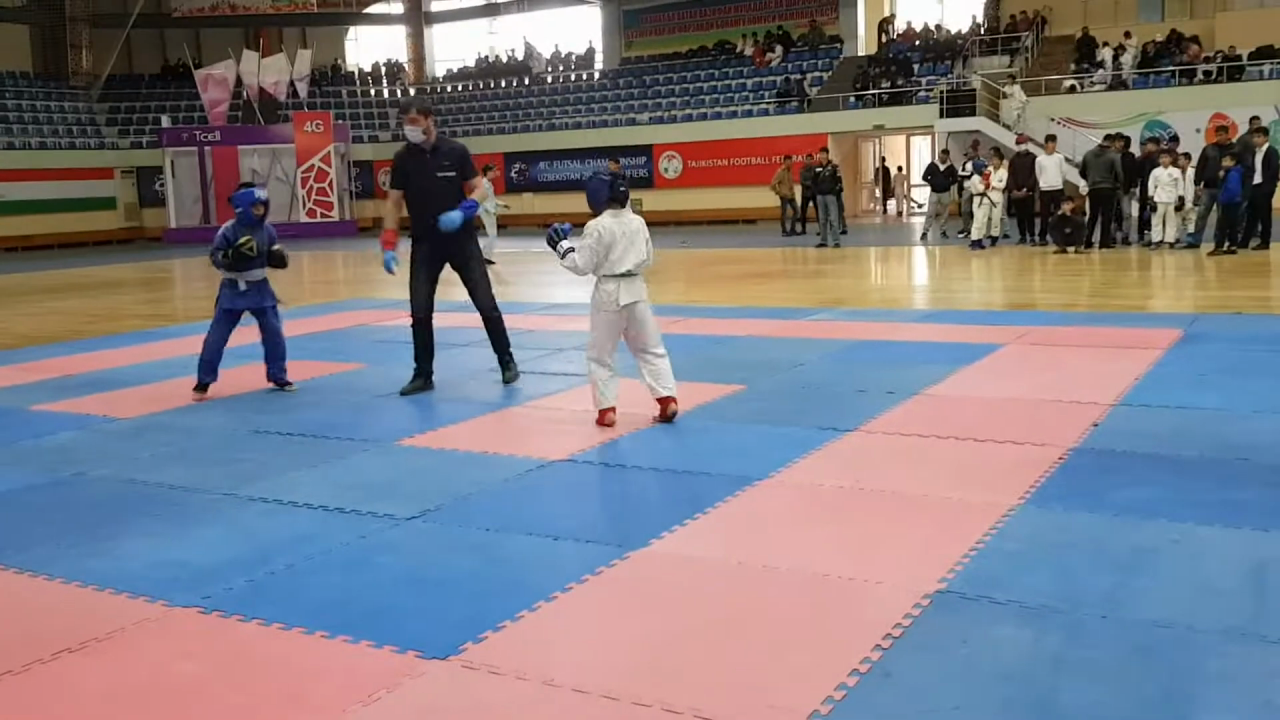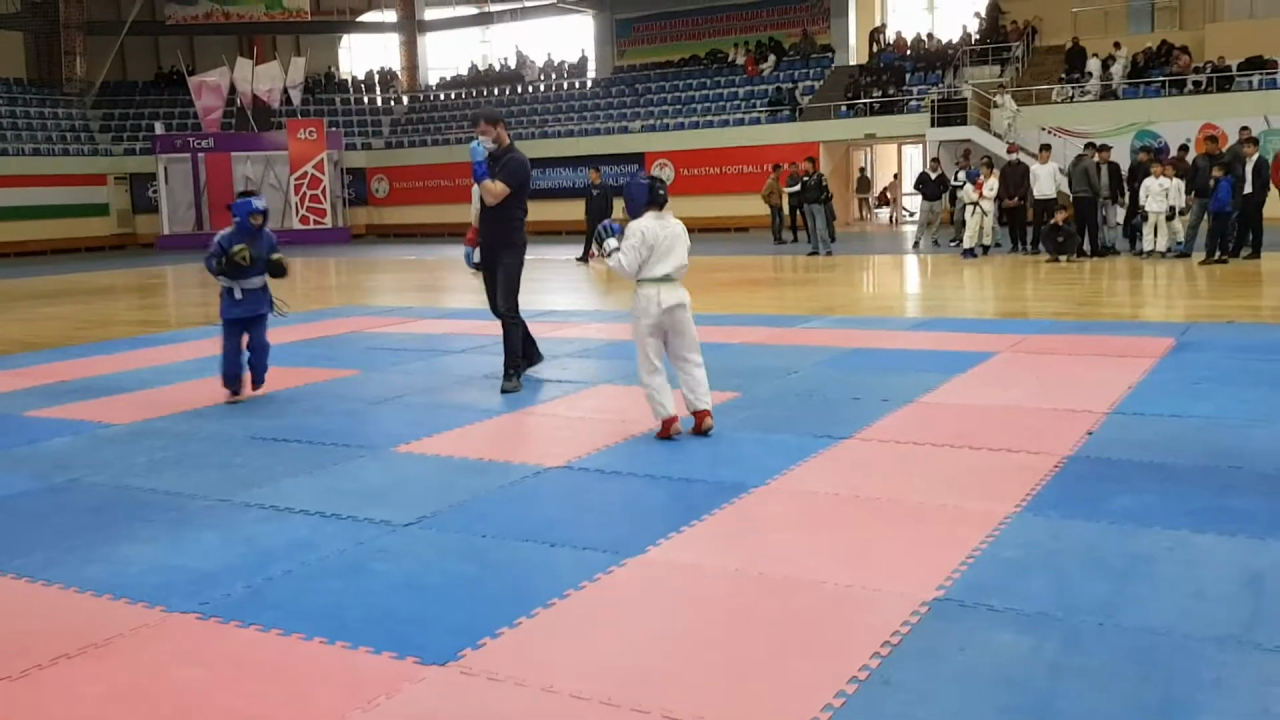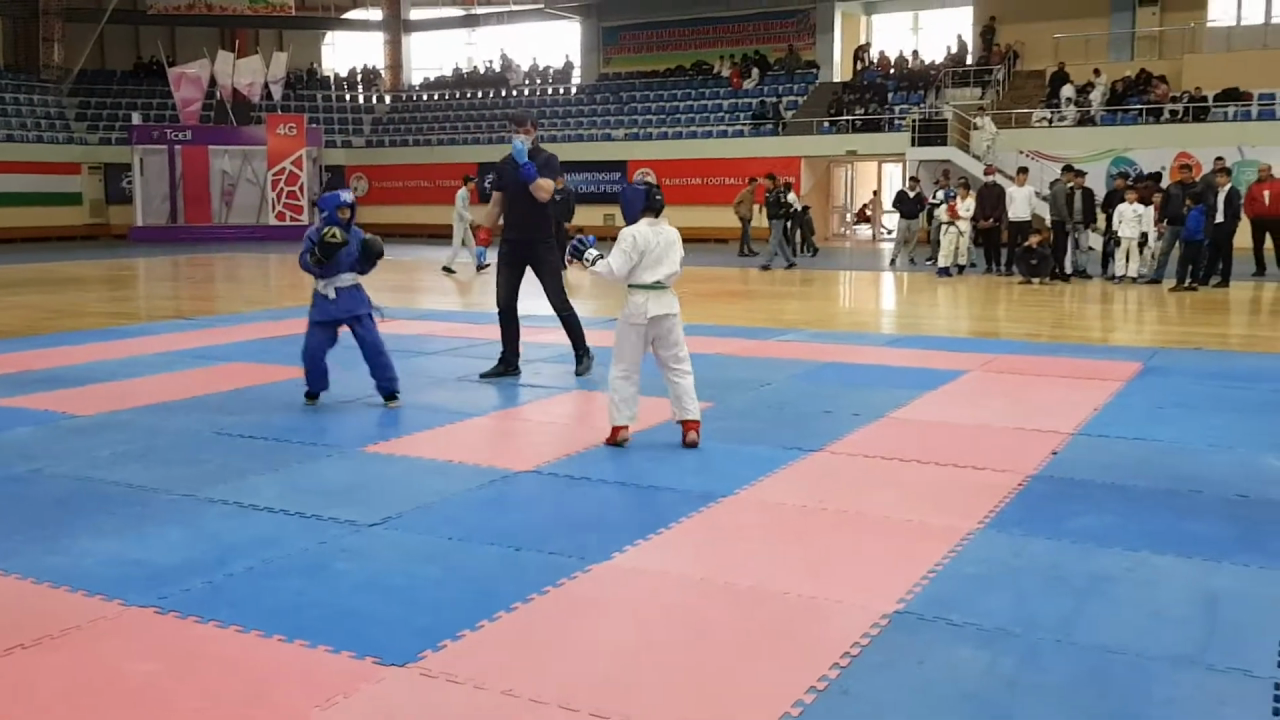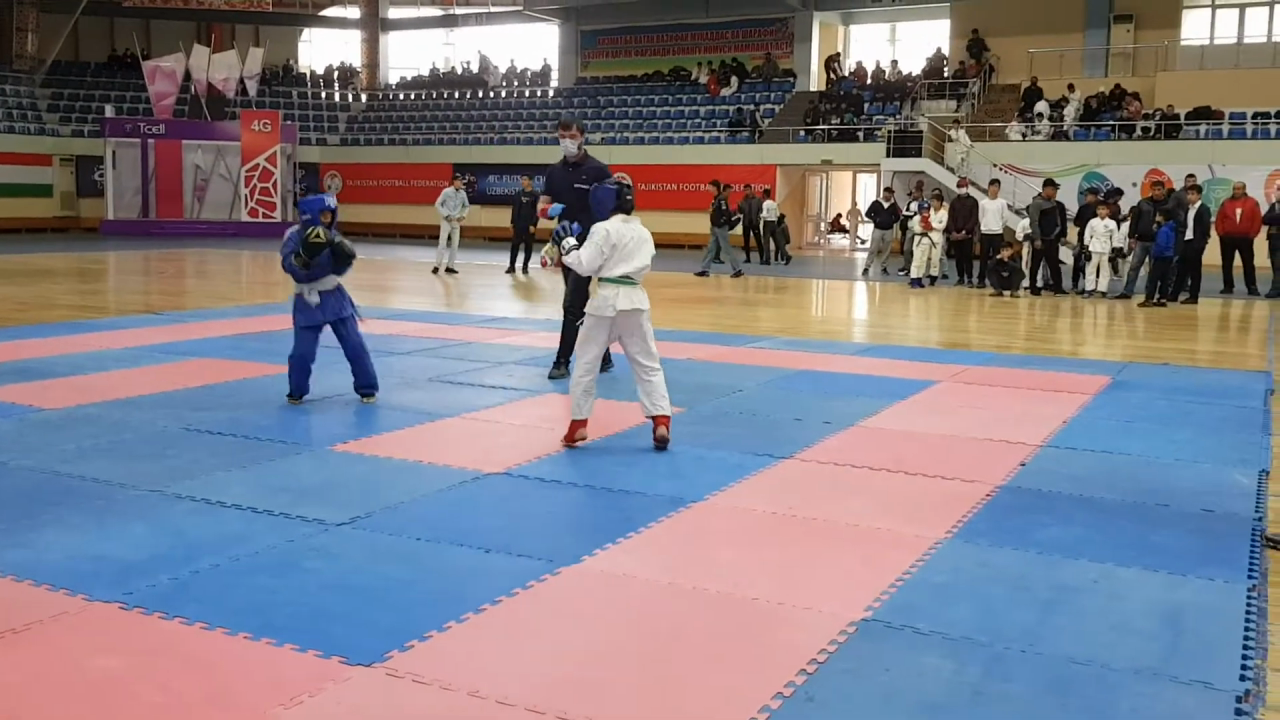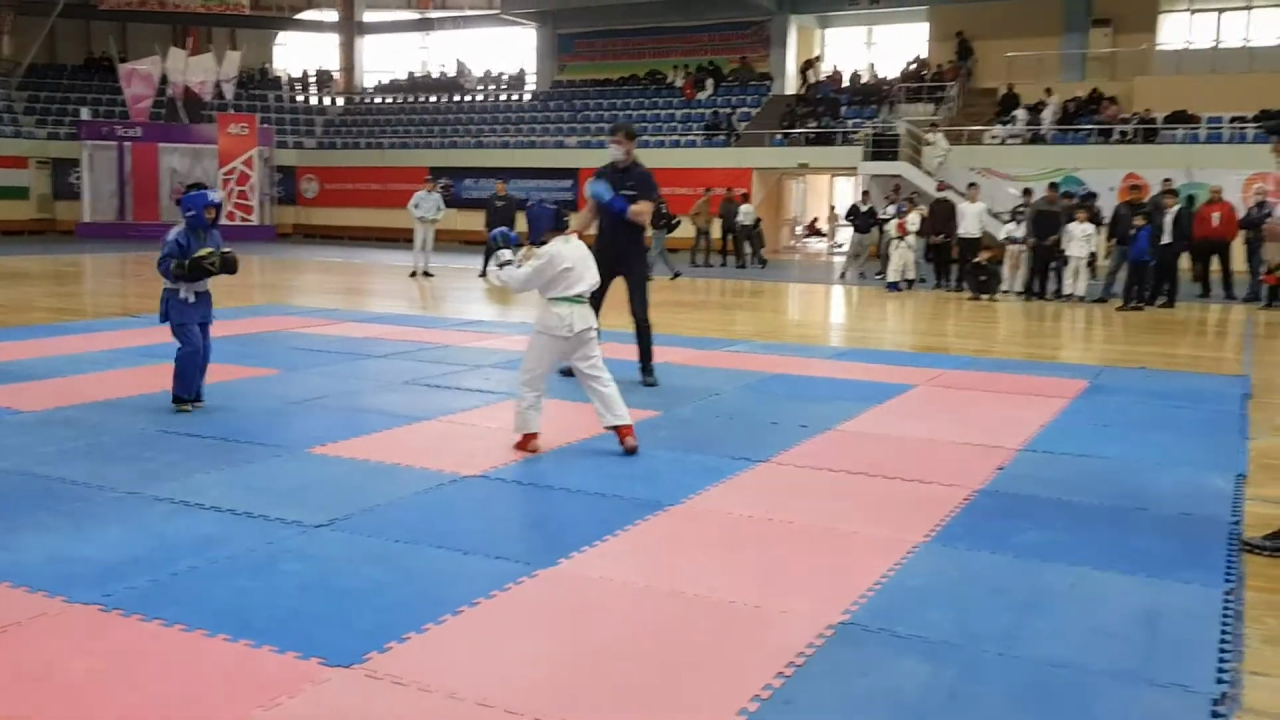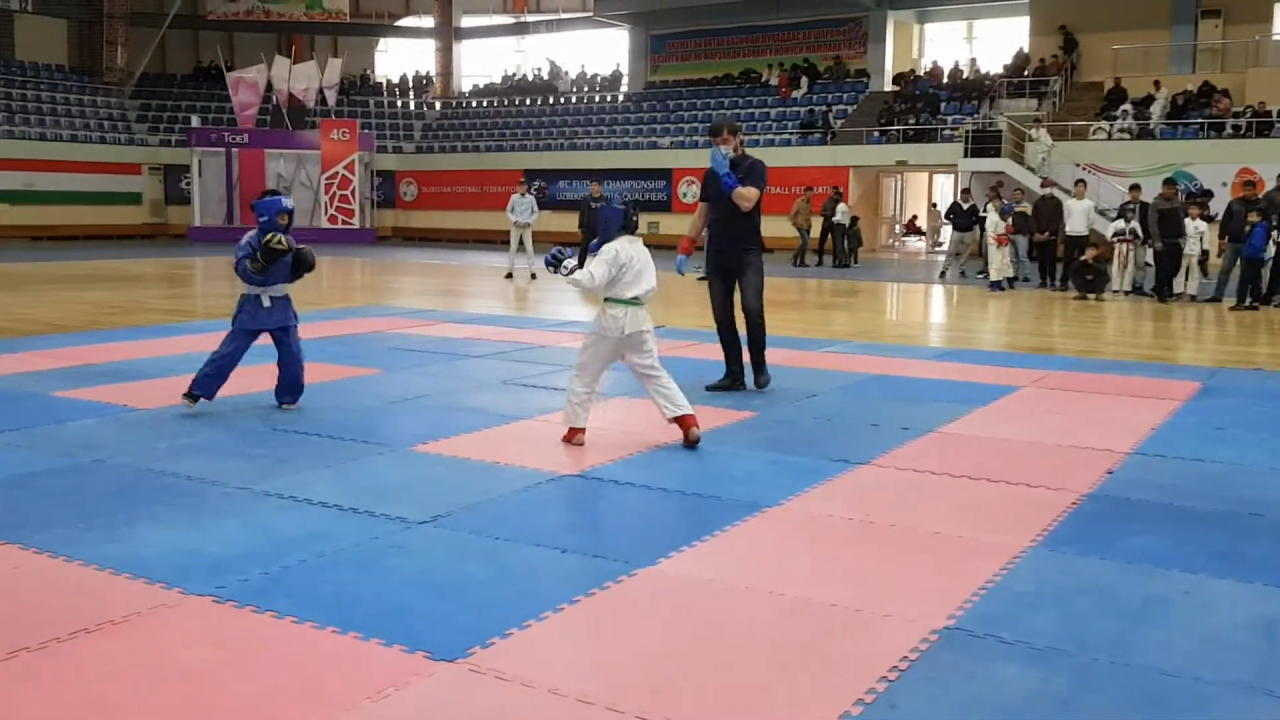
dt=0.7s
person 1, frame 1
left shoulder: (456, 151)
right shoulder: (402, 158)
left elbow: (480, 191)
right elbow: (393, 203)
left wrist: (462, 213)
right wrist: (388, 245)
left hip: (461, 240)
right hip: (424, 244)
left knee: (485, 303)
right knee: (420, 312)
left ankle: (507, 361)
right ankle: (422, 375)
person 1, frame 2
left shoulder: (516, 161)
right shoulder: (491, 159)
left elbow: (492, 197)
left wrist: (478, 164)
left hip: (509, 245)
right hip: (490, 245)
left knee: (507, 309)
right knee: (499, 309)
left ankle: (512, 372)
right ankle: (529, 353)
person 1, frame 3
left shoulder: (548, 160)
right shoulder: (505, 164)
left elbow: (543, 193)
right elbow: (496, 204)
left wrist: (524, 163)
left hip: (542, 243)
right hip: (511, 243)
left knee: (559, 302)
right knee: (505, 304)
left ankle: (583, 354)
right ankle: (509, 362)
person 1, frame 4
left shoulder: (598, 170)
right shoulder: (554, 171)
right elbow: (541, 205)
right wrist: (549, 210)
left knee: (572, 305)
right knee: (577, 307)
left ankle: (562, 361)
right ankle: (602, 356)
person 1, frame 5
left shoulder: (643, 176)
right shoulder: (603, 173)
left elbow: (643, 216)
right elbow: (590, 210)
left wrist: (612, 200)
right wrist: (572, 236)
left hip: (633, 255)
right hip: (603, 252)
left knee: (639, 314)
right knee: (588, 307)
left ankle: (647, 368)
person 1, frame 6
left shoulder: (754, 167)
right shoulder: (711, 174)
left elbow: (747, 202)
right elbow: (702, 214)
left wrist: (725, 174)
right wrist: (685, 249)
left hip: (748, 251)
right hip: (717, 254)
left knee: (752, 308)
right knee: (722, 317)
left ankle: (759, 366)
right ankle: (734, 374)
person 2, frame 1
left shoulder: (596, 227)
right shoulder: (638, 222)
left elbow: (582, 265)
right elbow: (647, 260)
left wrist: (563, 246)
left hip: (609, 295)
right hip: (636, 291)
left knee: (600, 357)
right knee: (652, 351)
left ankle: (607, 410)
right ankle: (668, 400)
person 2, frame 2
left shoulder: (638, 228)
right shoulder: (678, 226)
left elbow: (626, 267)
left wrist: (609, 246)
left hip: (649, 299)
right hip: (676, 297)
left knee: (650, 365)
right knee: (689, 359)
left ankle: (669, 419)
right ankle: (703, 414)
person 2, frame 3
left shoulder: (631, 234)
right shoulder: (673, 234)
left elbow: (614, 270)
left wrist: (589, 255)
left hip: (638, 306)
right hip: (666, 304)
left knee: (624, 369)
right knee: (678, 367)
left ankle: (621, 427)
right ankle: (690, 427)
person 2, frame 4
left shoulder: (604, 230)
right shoulder: (643, 232)
left elbow: (584, 266)
left wrist: (567, 245)
left hip: (607, 300)
right hip: (636, 300)
left knee: (587, 362)
right knee: (647, 363)
left ankle: (578, 424)
right ankle: (661, 422)
person 2, frame 5
left shoulder: (548, 253)
right shoulder: (581, 248)
left elbow: (519, 281)
left wrist: (504, 257)
left hip: (556, 318)
right hip: (583, 317)
left knee: (532, 377)
right knee: (598, 376)
left ankle: (529, 436)
right ankle: (625, 433)
person 2, frame 6
left shoulder: (611, 250)
right shoulder: (643, 252)
left elbow: (592, 282)
left wrist: (568, 267)
left hip: (613, 318)
right hip: (638, 318)
left knee: (584, 373)
right knee: (654, 374)
left ankle: (576, 429)
right ankle: (689, 423)
person 3, frame 1
left shoulder: (267, 230)
right shoulder: (229, 231)
left elbow: (271, 257)
right elbow: (215, 258)
left wrist: (277, 257)
right wrist: (233, 256)
left hip: (259, 288)
right hip: (233, 290)
left knee: (273, 333)
right knee: (217, 336)
left ankle: (278, 377)
right ankle: (203, 381)
person 3, frame 2
left shoulder: (267, 236)
right shoulder: (226, 237)
left elbow: (274, 263)
right elbow: (210, 262)
left wrist: (278, 266)
right wrist: (227, 263)
left hip: (258, 295)
right hip: (233, 297)
left knee: (259, 342)
right knee: (232, 343)
left ankle: (257, 378)
right ankle: (233, 386)
person 3, frame 3
left shoulder: (355, 233)
right shoulder: (314, 234)
left elbow: (363, 268)
right elbow: (307, 264)
left wrist: (372, 256)
right wrist: (320, 252)
left hip: (354, 295)
right hip: (326, 298)
left knee: (372, 343)
right knee: (314, 347)
left ankle: (389, 390)
right ankle: (315, 388)
person 3, frame 4
left shoulder: (331, 235)
right shoulder: (294, 236)
left elbow: (338, 269)
right elbow: (290, 267)
left wrist: (344, 257)
right wrist: (307, 253)
left hip: (335, 296)
right hip: (309, 302)
left knee: (354, 343)
right knee: (303, 350)
left ankle: (366, 388)
right ankle: (296, 391)
person 3, frame 5
left shoulder: (213, 234)
right shoulder: (178, 236)
right elbow: (165, 267)
left wrist: (224, 264)
right wrist: (189, 267)
left hip: (200, 298)
right hip: (178, 299)
left knee: (201, 349)
right knee: (192, 347)
left ankle: (190, 393)
right ankle: (182, 396)
person 3, frame 6
left shoulder: (287, 240)
right shoulder: (251, 241)
right elbow: (244, 272)
left wrist: (301, 266)
right wrist: (264, 258)
left hip: (281, 304)
right hip: (254, 305)
left knee: (292, 354)
right knee: (231, 350)
left ankle: (287, 396)
right ankle: (197, 391)
